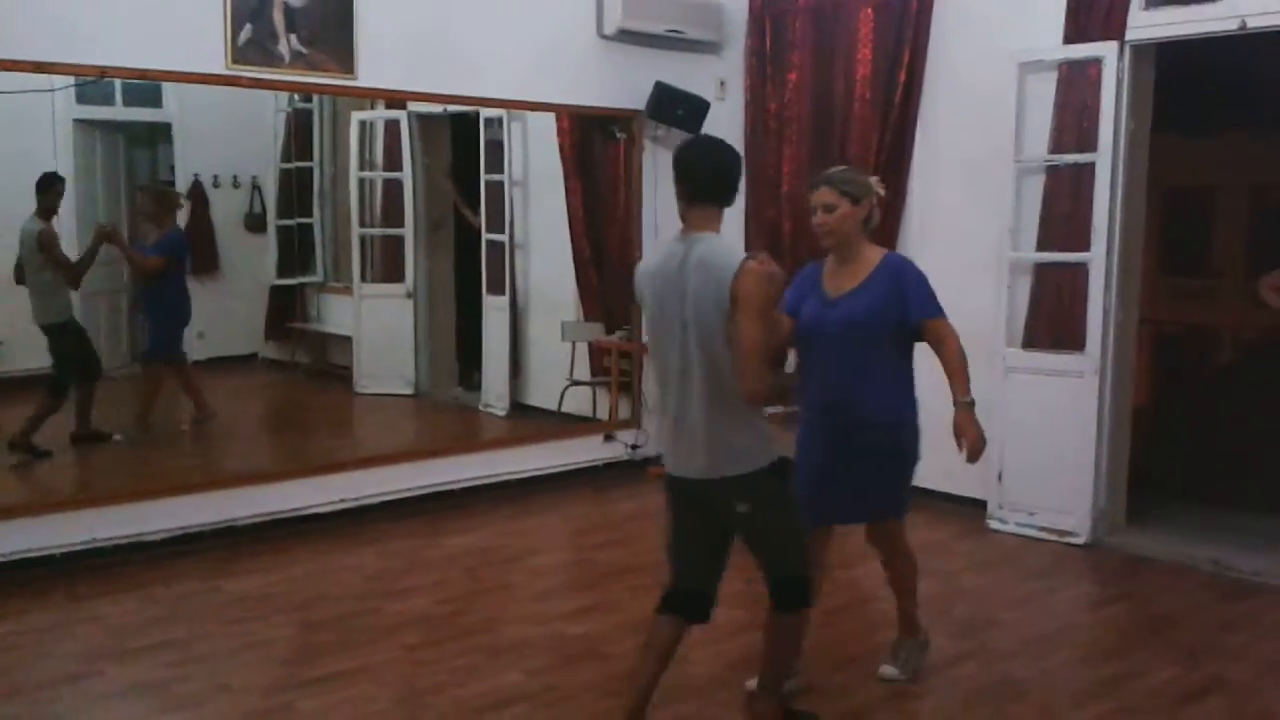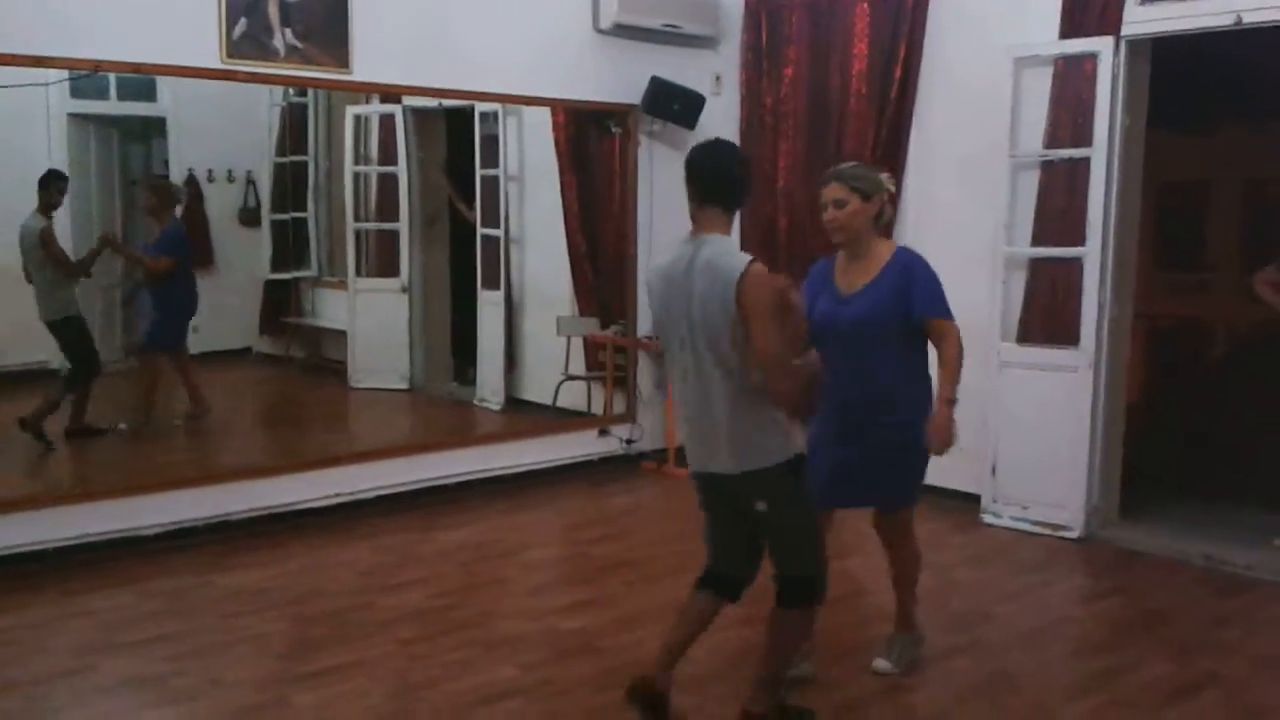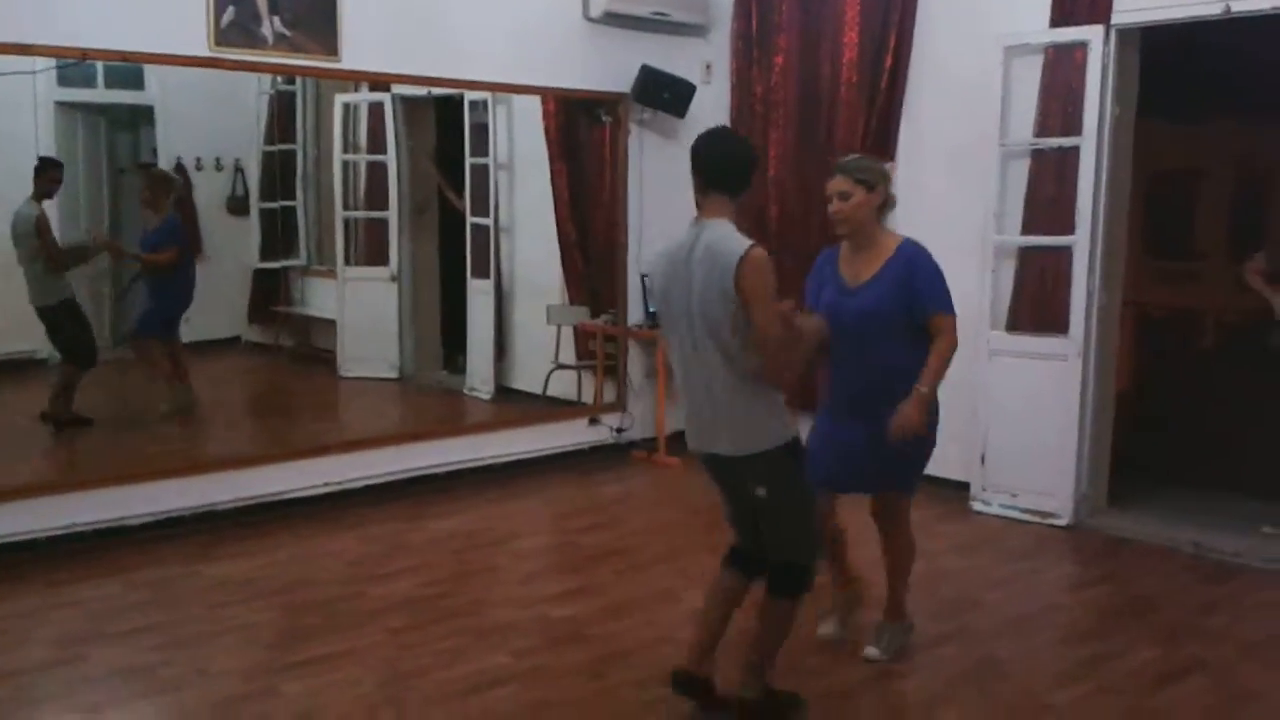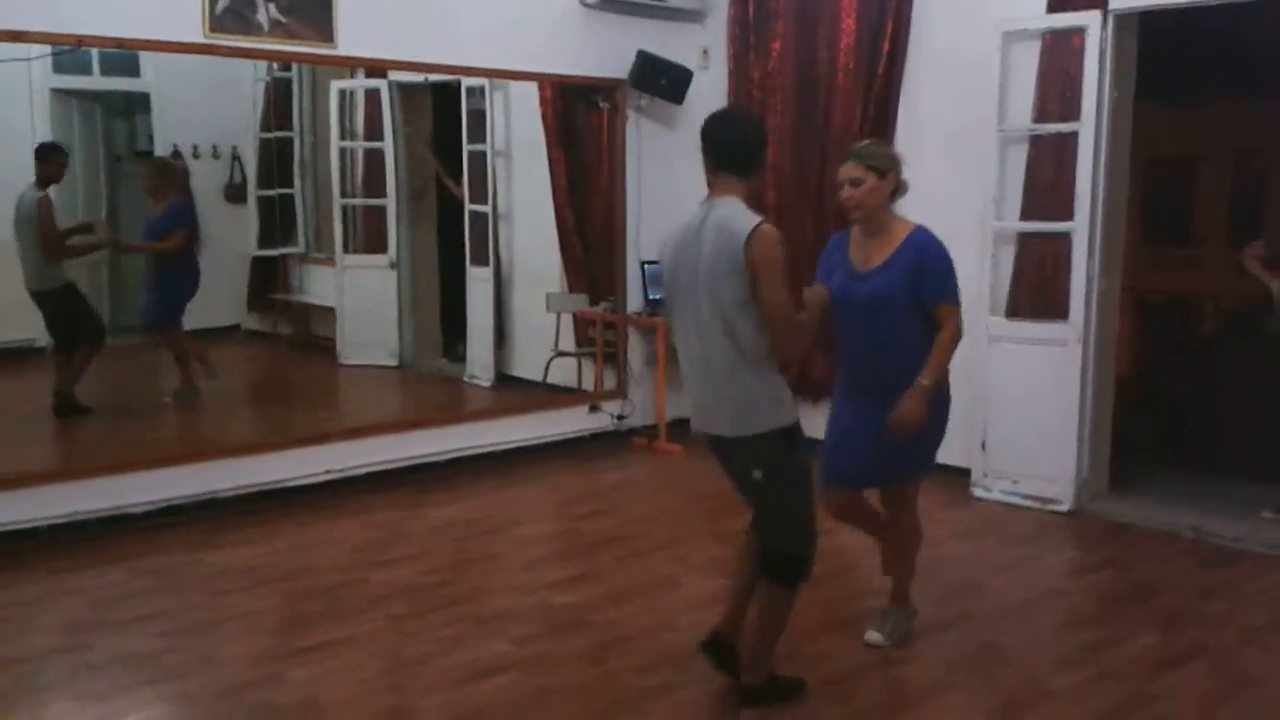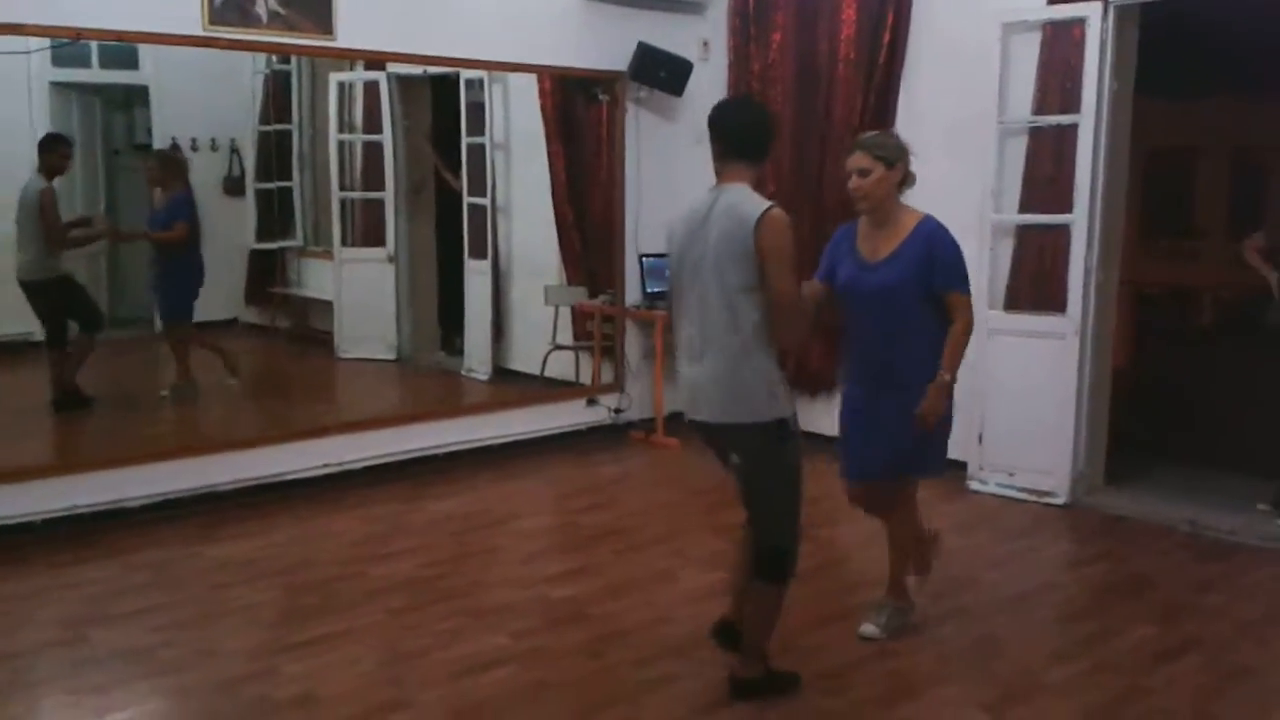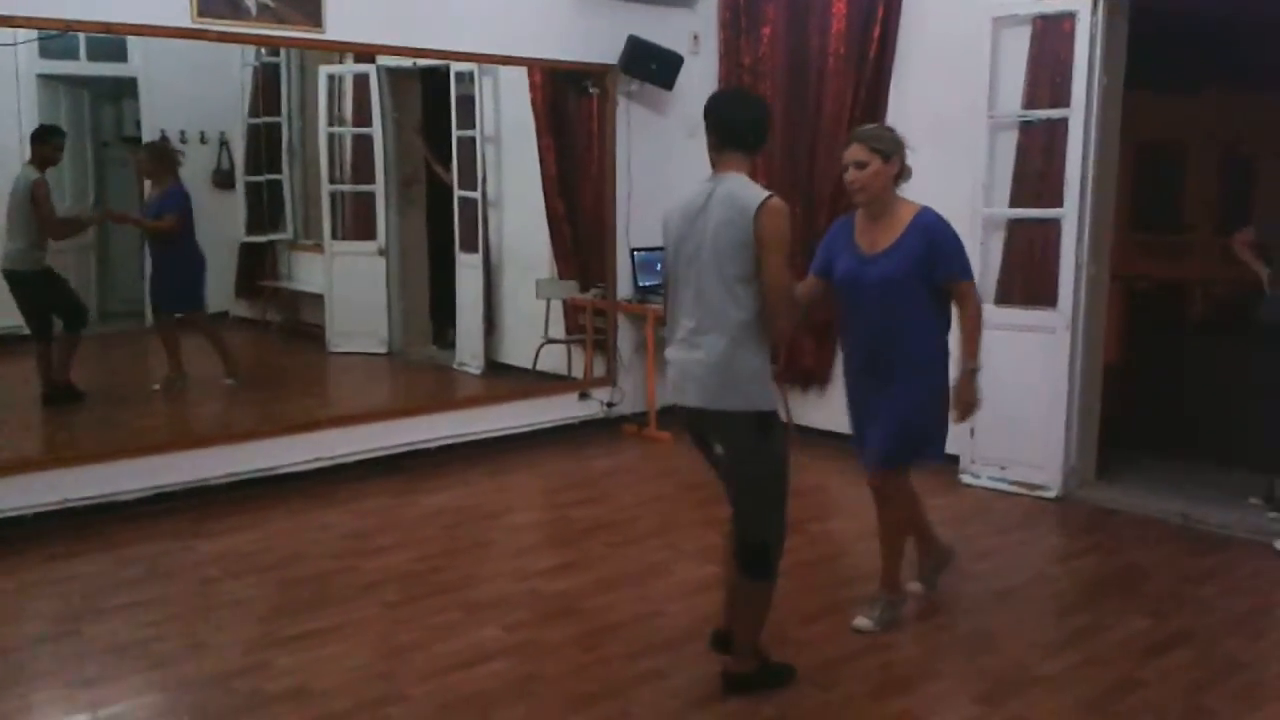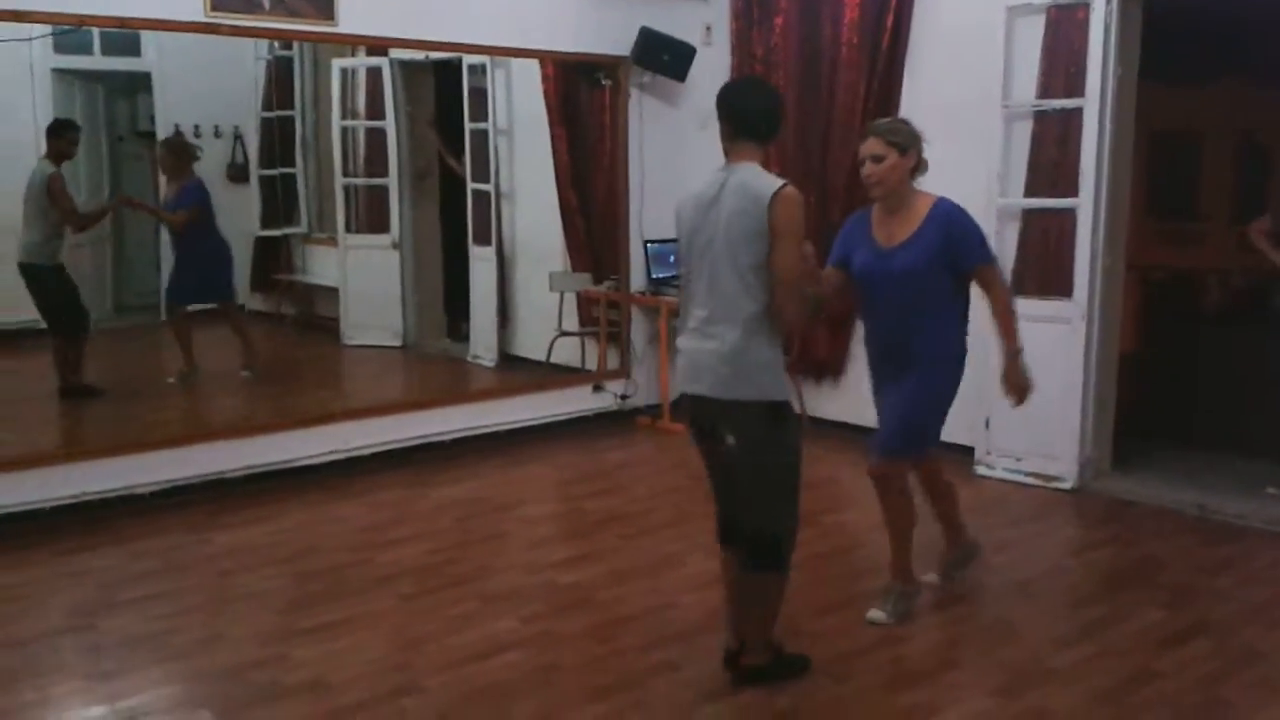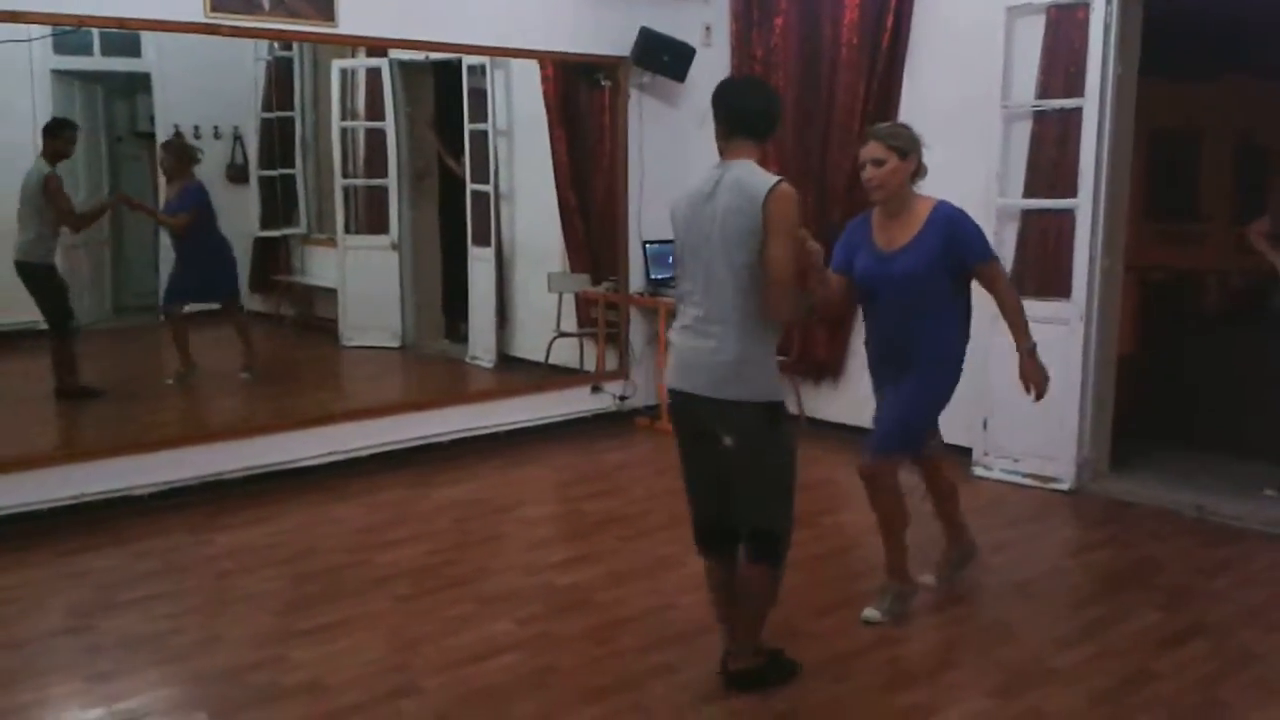
dt=0.1s
person 1, frame 1
left shoulder: (648, 273)
right shoulder: (745, 272)
right elbow: (753, 389)
right wrist: (780, 380)
left hip: (682, 463)
right hip: (745, 462)
left knee: (687, 590)
right knee: (791, 581)
person 1, frame 2
left shoulder: (660, 275)
right shoulder: (749, 275)
right elbow: (781, 389)
right wrist: (810, 370)
left hip: (705, 456)
right hip: (762, 457)
left knee: (725, 572)
right knee: (802, 578)
person 1, frame 3
left shoulder: (665, 259)
right shoulder: (747, 259)
right elbow: (778, 372)
right wrist: (800, 337)
left hip: (707, 436)
right hip: (761, 437)
left knee: (752, 548)
right knee: (795, 558)
left ankle: (696, 663)
person 1, frame 4
left shoulder: (677, 239)
right shoulder: (758, 235)
right elbow: (787, 349)
right wrist: (803, 317)
left hip: (709, 415)
right hip: (760, 417)
left knee: (770, 519)
right knee: (791, 546)
left ankle: (727, 631)
right ankle: (755, 674)
person 1, frame 5
left shoulder: (683, 224)
right shoulder: (767, 220)
right elbow: (788, 334)
right wrist: (798, 309)
left hip: (702, 399)
right hip: (752, 404)
left knee: (762, 511)
right knee: (778, 537)
left ankle: (737, 617)
right ankle: (752, 666)
person 1, frame 6
left shoulder: (679, 213)
right shoulder: (765, 209)
right elbow: (779, 325)
right wrist: (789, 301)
left hip: (687, 387)
right hip: (739, 394)
left knee: (748, 508)
right knee: (761, 531)
left ankle: (734, 626)
right ankle: (744, 661)
person 1, frame 7
left shoulder: (692, 203)
right shoulder: (780, 198)
right elbow: (789, 312)
right wrist: (805, 282)
left hip: (695, 380)
right hip: (750, 386)
left knee: (735, 516)
right knee: (771, 527)
left ankle: (742, 639)
right ankle: (759, 653)
person 1, frame 8
left shoulder: (687, 200)
right shoulder: (775, 195)
right elbow: (780, 308)
right wrist: (801, 275)
left hip: (685, 380)
right hip: (743, 386)
left knee: (714, 523)
right knee: (767, 526)
left ankle: (739, 645)
right ankle: (746, 658)
person 2, frame 1
left shoulder: (896, 274)
right shoulder: (809, 278)
left elbow: (945, 341)
right elbow: (776, 334)
left wrist: (964, 408)
left hip: (882, 430)
right hip: (820, 429)
left knee: (884, 535)
right knee: (808, 539)
left ankle: (912, 635)
person 2, frame 2
left shoulder: (906, 269)
right shoulder: (821, 272)
left elbow: (948, 339)
left wrist: (944, 404)
left hip: (896, 423)
right hip: (836, 421)
left knee: (892, 525)
left ankle: (906, 630)
person 2, frame 3
left shoulder: (912, 261)
right shoulder: (827, 262)
left elbow: (946, 336)
left wrist: (920, 399)
left hip: (901, 409)
right hip: (840, 408)
left knee: (889, 513)
right knee: (808, 502)
left ankle: (896, 616)
right ankle: (845, 591)
person 2, frame 4
left shoulder: (922, 248)
right shoulder: (838, 247)
left elbow: (950, 327)
right elbow: (814, 309)
left wrist: (921, 390)
left hip: (909, 397)
right hip: (854, 395)
left knee: (898, 498)
right knee: (838, 498)
left ankle: (900, 604)
right ankle: (891, 541)
person 2, frame 5
left shoulder: (930, 238)
right shoulder: (845, 238)
left elbow: (961, 317)
right elbow: (812, 297)
left wrist: (941, 385)
left hip: (913, 388)
right hip: (861, 386)
left knee: (898, 491)
right knee: (861, 491)
left ankle: (898, 598)
right ankle: (919, 541)
person 2, frame 6
left shoulder: (929, 229)
right shoulder: (841, 231)
left elbow: (968, 303)
right elbow: (807, 294)
left wrist: (968, 373)
left hip: (915, 378)
right hip: (863, 376)
left knee: (887, 480)
right knee: (885, 477)
left ankle: (890, 590)
right ankle: (933, 549)
person 2, frame 7
left shoulder: (947, 220)
right shoulder: (858, 226)
left elbow: (995, 288)
right elbow: (830, 289)
left wrist: (1012, 356)
left hip: (931, 365)
right hip: (885, 365)
left knee: (885, 468)
right knee: (921, 460)
left ankle: (902, 582)
right ankle: (960, 542)
person 2, frame 8
left shoulder: (948, 222)
right shoulder: (858, 230)
left elbow: (1000, 286)
right elbow: (835, 298)
left wrist: (1027, 351)
right wrist: (814, 272)
left hip: (929, 366)
right hip: (886, 367)
left knee: (874, 467)
right knee: (926, 458)
left ankle: (898, 581)
right ankle: (959, 543)
person 3, frame 1
left shoulder: (30, 228)
right shoulder: (44, 232)
left elbow: (19, 277)
right elbow: (73, 271)
left wrist: (67, 277)
right wrist: (96, 242)
left hip: (54, 315)
right hip: (58, 317)
left knee: (90, 369)
right knee: (60, 383)
left ankle: (83, 428)
right ankle: (23, 437)
person 3, frame 2
left shoulder: (29, 226)
right shoulder: (43, 229)
left elbow: (30, 275)
right elbow: (71, 270)
left wrist: (75, 270)
right wrist: (99, 246)
left hip: (59, 310)
right hip: (62, 312)
left knee: (88, 365)
right knee: (82, 370)
left ankle: (77, 423)
right ankle: (35, 419)
person 3, frame 3
left shoulder: (20, 213)
right shoulder: (38, 216)
right elbow: (58, 263)
left wrist: (71, 250)
right wrist: (91, 250)
left hip: (42, 298)
right hip: (56, 298)
left knee: (73, 354)
right knee: (85, 355)
left ankle: (63, 411)
right ankle: (54, 408)
person 3, frame 4
left shoulder: (25, 197)
right shoulder: (41, 201)
right elbow: (55, 252)
left wrist: (73, 230)
right wrist: (95, 245)
left hip: (37, 284)
right hip: (52, 283)
left knee: (65, 341)
right knee: (94, 332)
left ankle: (65, 398)
right ankle: (66, 389)
person 3, frame 5
left shoulder: (30, 186)
right shoulder: (45, 191)
right elbow: (59, 242)
left wrist: (74, 223)
right wrist: (97, 233)
left hip: (29, 275)
right hip: (46, 275)
left knee: (56, 335)
right knee: (92, 319)
left ankle: (61, 393)
right ankle: (68, 381)
person 3, frame 6
left shoulder: (23, 177)
right shoulder: (37, 183)
right elbow: (55, 233)
left wrist: (65, 221)
right wrist: (89, 220)
right hip: (30, 267)
left knee: (41, 329)
right knee: (76, 315)
left ankle: (51, 387)
right ankle: (60, 378)
person 3, frame 7
left shoulder: (40, 172)
right shoulder: (53, 177)
right elbow: (78, 223)
left wrist: (85, 214)
right wrist: (108, 207)
left hip: (32, 259)
right hip: (43, 262)
left knee: (63, 323)
right knee: (76, 321)
left ankle: (70, 381)
right ankle: (72, 381)
person 3, frame 8
left shoulder: (36, 171)
right shoulder: (49, 176)
right elbow: (75, 223)
left wrist: (82, 212)
right wrist: (107, 204)
left hip: (28, 259)
right hip: (37, 260)
left knee: (60, 323)
right knee: (62, 323)
left ankle: (66, 382)
right ankle: (68, 382)
person 4, frame 1
left shoulder: (172, 238)
right shoulder: (159, 235)
left elbow: (148, 268)
right elbow: (146, 267)
left wrist: (120, 244)
left hip: (168, 311)
right hip: (159, 310)
left knee: (152, 362)
right knee: (175, 361)
left ankle: (140, 423)
right ankle: (203, 408)
person 4, frame 2
left shoulder: (174, 233)
right shoulder: (164, 230)
left elbow: (160, 269)
left wrist: (123, 249)
left hip: (175, 303)
right hip: (168, 303)
left knee: (148, 352)
right knee: (177, 353)
left ankle: (145, 413)
right ankle: (198, 403)
person 4, frame 3
left shoulder: (172, 222)
right shoulder: (157, 218)
left elbow: (167, 260)
left wrist: (128, 254)
left hip: (174, 291)
right hip: (162, 290)
left knee: (139, 338)
right knee: (168, 341)
left ankle: (177, 389)
right ankle: (185, 394)
person 4, frame 4
left shoulder: (178, 208)
right shoulder: (161, 206)
left elbow: (176, 245)
left wrist: (136, 247)
left hip: (178, 278)
right hip: (165, 278)
left knee: (162, 328)
right knee: (170, 329)
left ankle: (203, 363)
right ankle: (187, 383)
person 4, frame 5
left shoulder: (182, 200)
right shoulder: (163, 197)
left elbow: (178, 236)
left wrist: (140, 235)
left hip: (185, 272)
right hip: (165, 271)
left knee: (179, 326)
right knee: (172, 325)
left ankle: (225, 358)
right ankle: (184, 378)
person 4, frame 6
left shoulder: (175, 193)
right shoulder: (153, 190)
left elbow: (167, 226)
left wrist: (129, 219)
left hip: (184, 264)
right hip: (163, 264)
left knee: (195, 318)
right knee: (162, 318)
left ankle: (229, 363)
right ankle: (175, 371)
person 4, frame 7
left shoulder: (194, 188)
right shoulder: (171, 185)
left elbow: (179, 222)
left wrist: (146, 208)
left hip: (211, 257)
right hip: (186, 259)
left knee: (227, 309)
right knee: (175, 310)
left ankle: (249, 356)
right ankle: (188, 363)
person 4, frame 8
left shoulder: (195, 190)
right shoulder: (171, 187)
left elbow: (179, 225)
left wrist: (145, 209)
left hip: (213, 258)
right hip: (187, 260)
left knee: (231, 308)
right knee: (170, 309)
left ankle: (249, 357)
right ankle: (186, 364)
